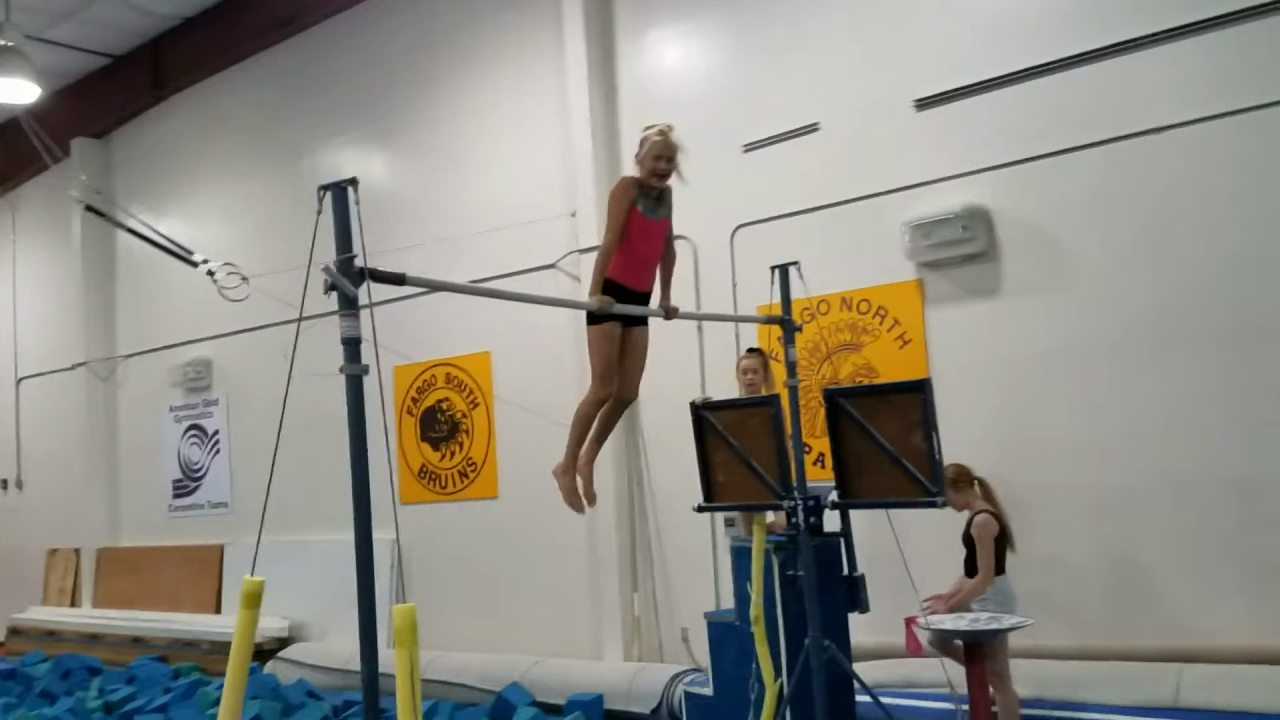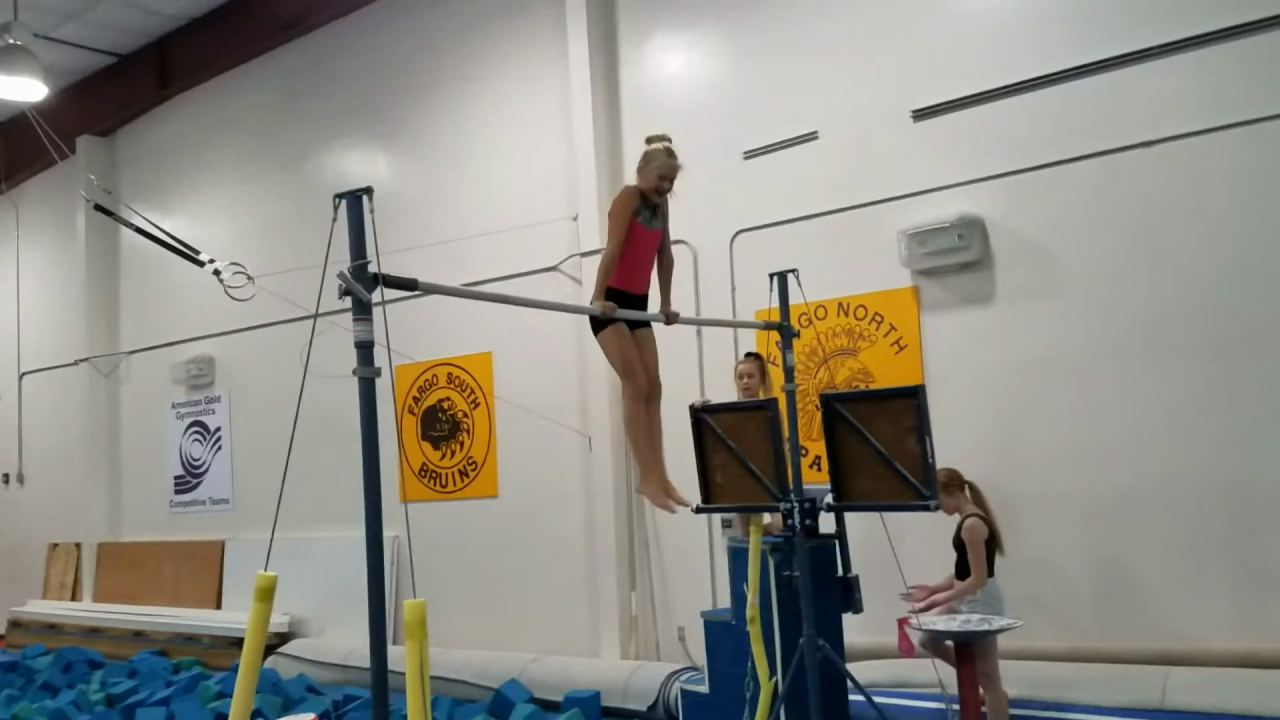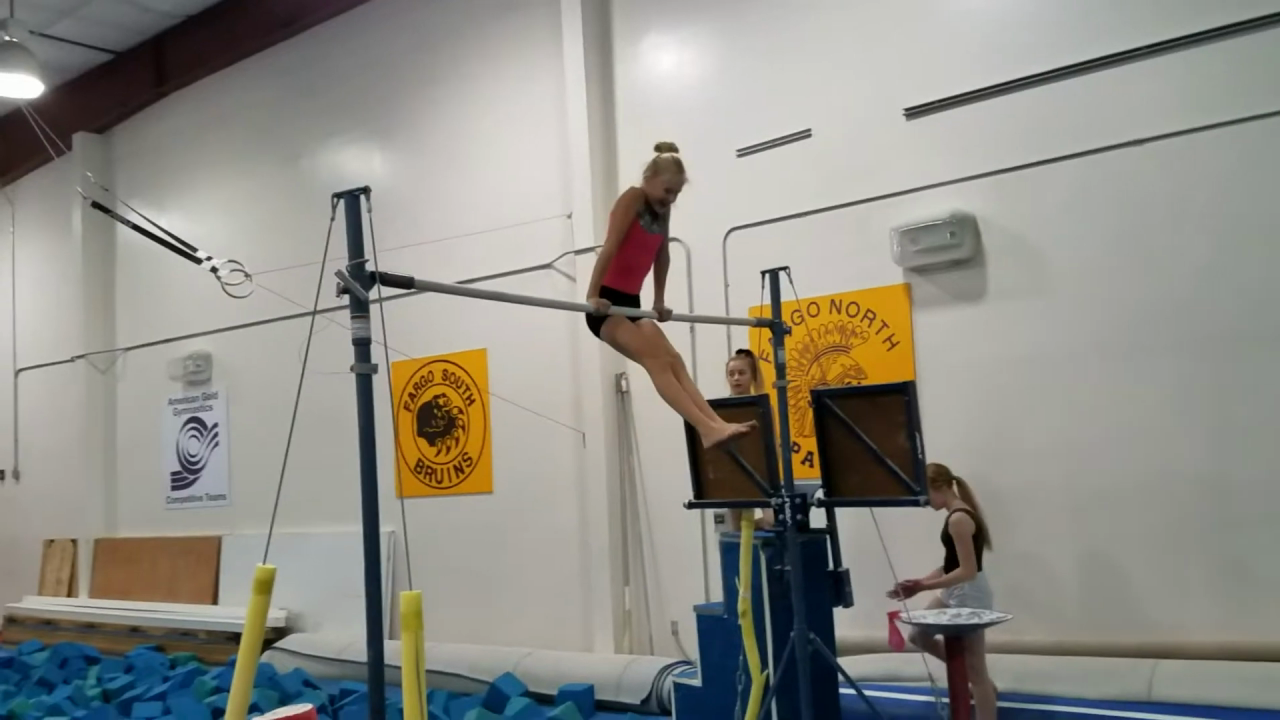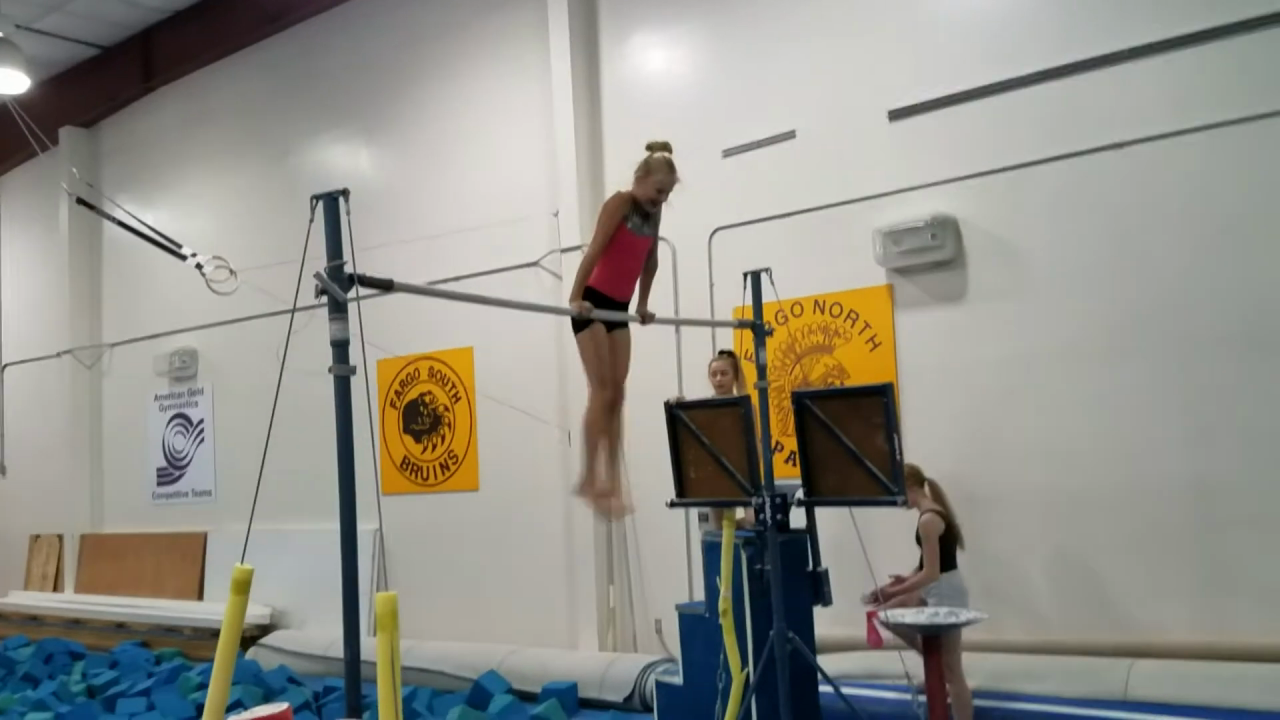
dt=0.3s
person 1, frame 1
left shoulder: (665, 194)
right shoulder: (627, 187)
left elbow: (667, 249)
right elbow: (610, 241)
left wrist: (665, 298)
right wrist: (595, 291)
left hip: (639, 300)
right hip: (613, 295)
left knee: (627, 393)
right knee: (603, 390)
left ankle: (587, 463)
right ankle: (567, 467)
person 1, frame 2
left shoulder: (660, 204)
right shoulder: (627, 198)
left elbow: (664, 255)
right elbow: (612, 250)
left wrist: (665, 305)
right wrist: (598, 296)
left hip: (637, 306)
right hip: (613, 304)
left knee: (652, 390)
right knee: (637, 387)
left ankle: (659, 477)
right ankle: (648, 478)
person 1, frame 3
left shoulder: (662, 209)
right shoulder: (632, 199)
left elbow: (662, 256)
right elbow: (609, 248)
left wrist: (659, 303)
right wrist: (592, 296)
left hip: (630, 304)
right hip: (606, 304)
left knee: (672, 361)
right knee: (657, 360)
left ankle: (717, 425)
right ankle: (708, 428)
person 1, frame 4
left shoulder: (652, 210)
right shoulder: (620, 203)
right elbow: (595, 252)
left wrist: (641, 303)
right wrist: (575, 298)
left hip: (618, 308)
right hip: (595, 304)
left knee: (616, 390)
right knee: (602, 390)
left ankle: (611, 480)
right ankle: (592, 480)
person 2, frame 1
left shoulder: (983, 520)
right shoulder: (978, 516)
left elbow: (985, 576)
left wrist: (951, 607)
right wrist: (949, 595)
left hip: (992, 599)
right hip: (978, 596)
left knee: (999, 676)
right knee: (938, 639)
right ankle: (992, 683)
person 2, frame 2
left shoulder: (972, 524)
right shoulder: (969, 520)
left elbow: (978, 578)
left wrist: (937, 601)
right wrist: (934, 589)
left hip: (981, 601)
right hip: (965, 599)
left knee: (988, 677)
right knee: (929, 641)
right ankle: (989, 689)
person 2, frame 3
left shoulder: (959, 519)
right shoulder: (957, 514)
left elbow: (968, 571)
left wrist: (924, 586)
right wrist: (921, 581)
left hip: (969, 595)
right hip: (954, 592)
left knee: (975, 670)
right knee: (919, 636)
right ankle: (978, 682)
person 2, frame 4
left shoulder: (928, 519)
right shoulder: (932, 512)
left elbow: (931, 572)
left wrist: (891, 592)
right wrist: (906, 580)
left hip: (945, 592)
right hip: (933, 589)
left knee: (951, 670)
